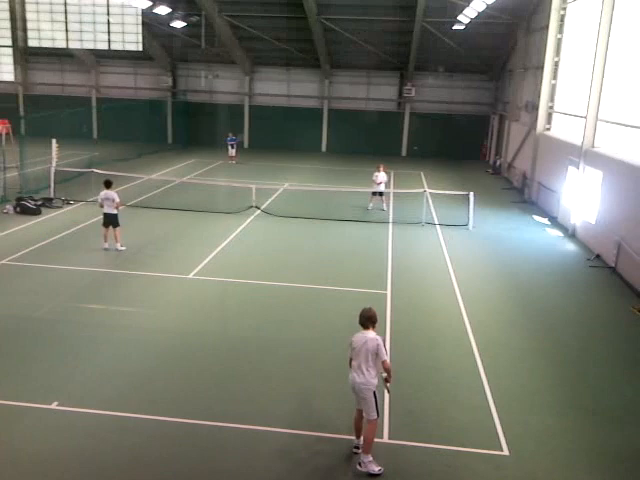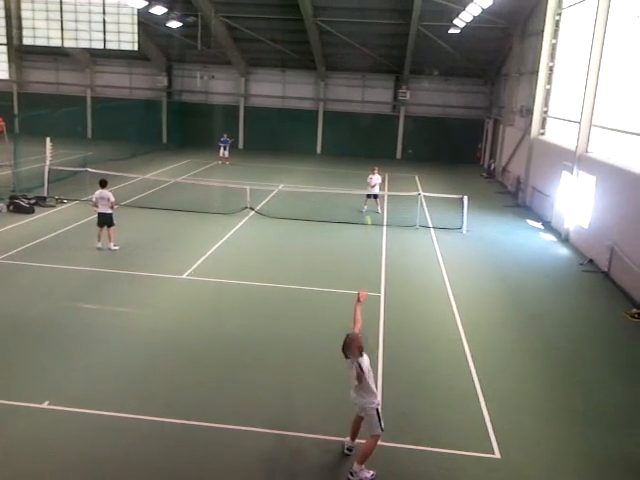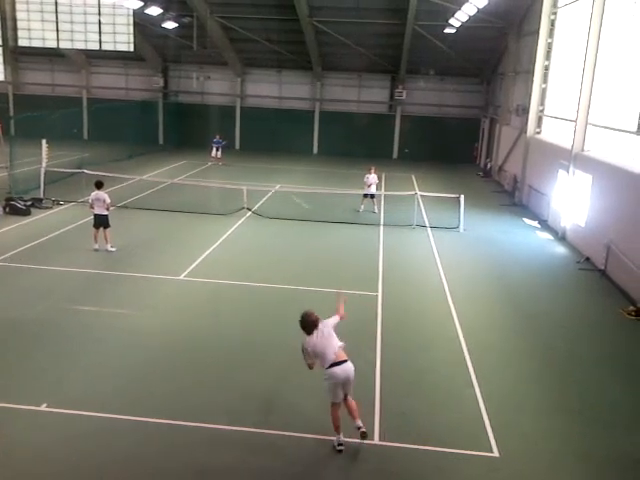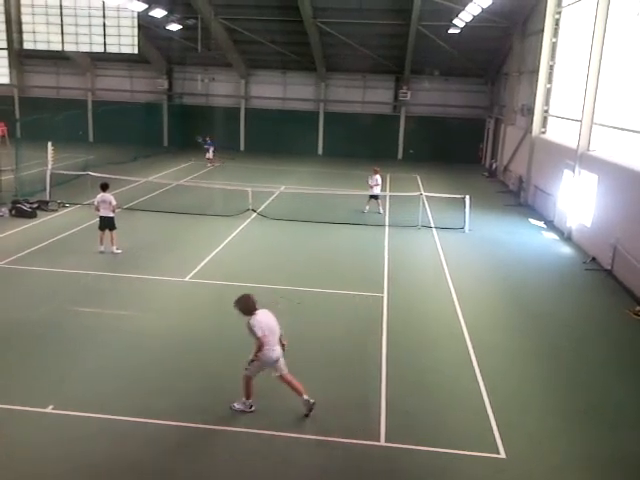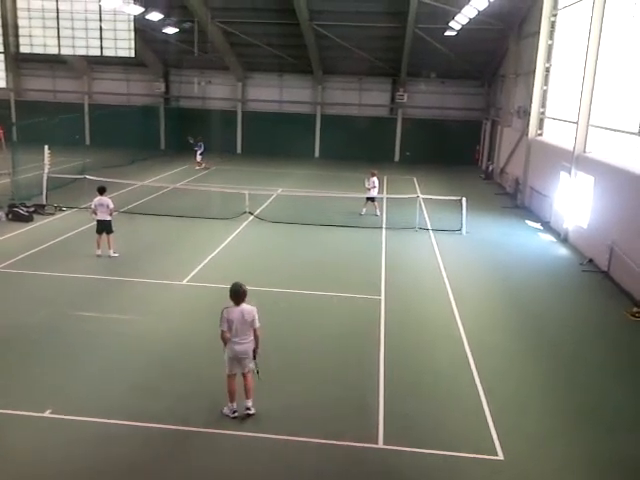
dt=0.7s
person 1, frame 1
left shoulder: (355, 339)
right shoulder: (376, 340)
right elbow: (386, 365)
right wrist: (389, 376)
left hip: (354, 381)
right hip: (367, 384)
left knee: (360, 411)
right knee: (372, 421)
left ankle: (358, 443)
right ankle: (365, 461)
person 1, frame 2
left shoulder: (352, 354)
right shoulder: (358, 361)
left elbow: (357, 323)
right elbow: (360, 380)
left wrist: (359, 303)
right wrist: (360, 372)
left hip: (358, 397)
right hip: (368, 401)
left knee: (359, 417)
right knee: (375, 436)
left ankle: (350, 444)
person 1, frame 3
left shoulder: (307, 344)
right shoulder: (326, 325)
left elbow: (310, 366)
right elbow: (341, 314)
right wrist: (341, 301)
left hip: (333, 373)
right hip: (347, 367)
left knee: (335, 405)
right knee: (348, 399)
left ankle: (339, 440)
right ankle: (359, 425)
person 1, frame 4
left shoulder: (252, 322)
right shoulder: (266, 312)
left elbow: (261, 342)
right elbow: (277, 330)
left wrist: (255, 354)
right wrist: (282, 342)
left hip: (265, 355)
right hip: (276, 351)
left knee: (247, 376)
right knee: (286, 377)
left ankle: (247, 404)
right ankle: (306, 400)
person 1, frame 5
left shoulder: (227, 312)
right shoulder: (252, 310)
left elbow: (223, 335)
right elbow: (256, 333)
left wrist: (227, 346)
right wrist: (256, 348)
left hip: (232, 348)
right hip: (247, 348)
left knee: (231, 376)
right knee: (247, 375)
left ankle: (232, 408)
right ankle: (248, 406)
